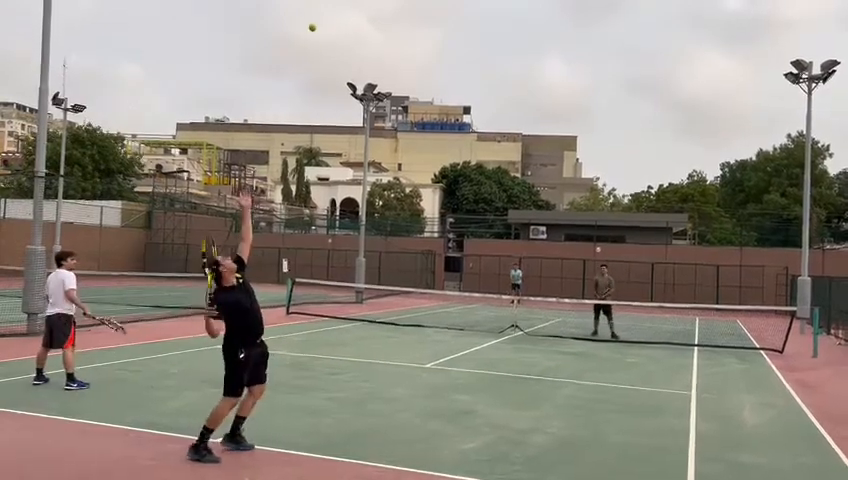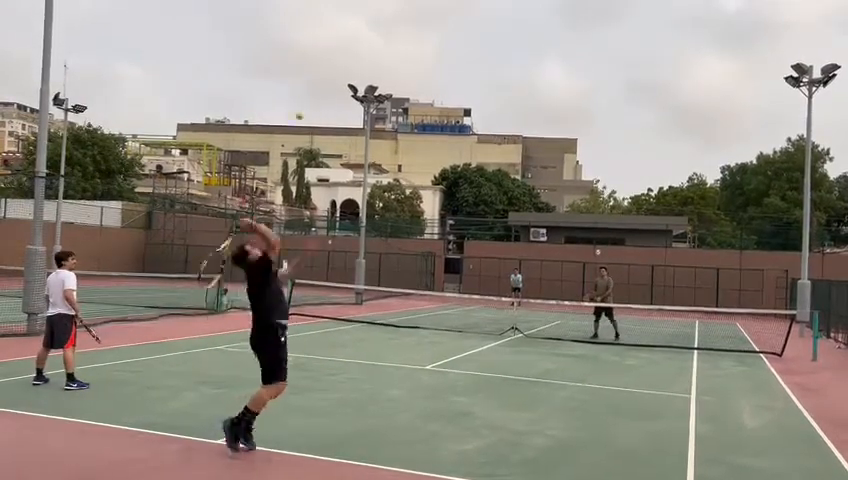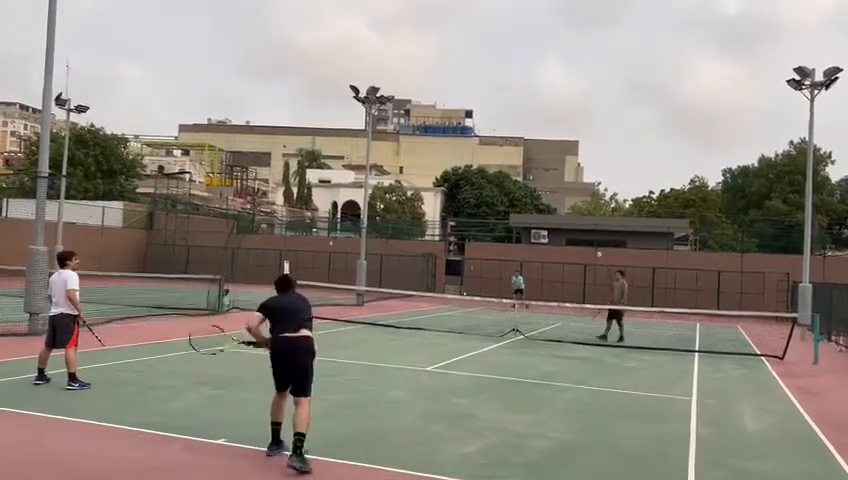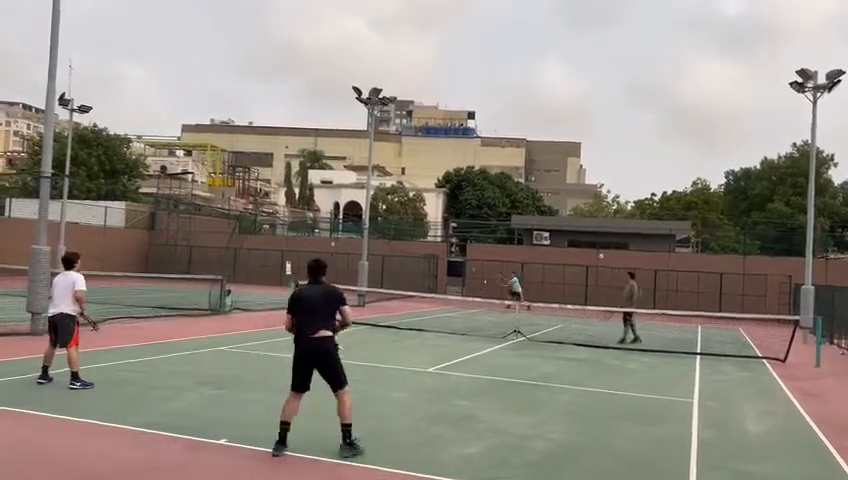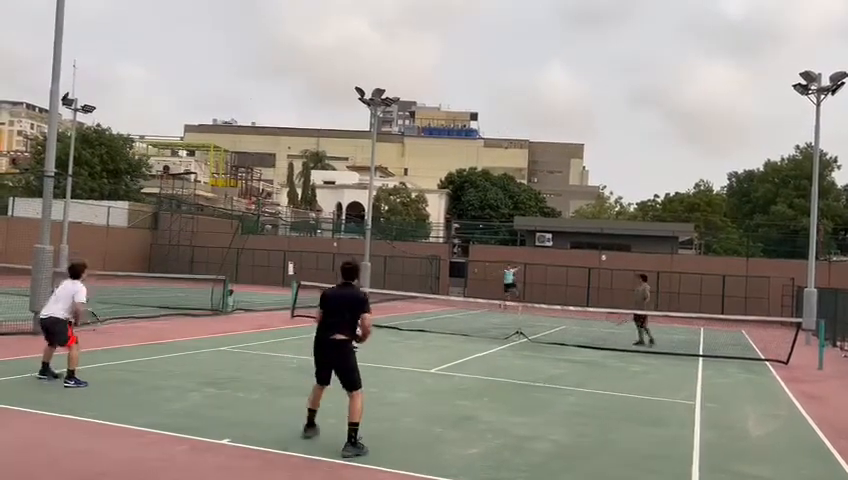
dt=0.5s
person 1, frame 1
left shoulder: (240, 275)
right shoulder: (221, 297)
left elbow: (246, 240)
right elbow: (214, 333)
left wrist: (246, 211)
right wrist: (208, 319)
left hip: (256, 346)
right hip: (239, 350)
left knee: (256, 391)
right knee: (231, 399)
left ankle: (233, 436)
right ankle: (199, 446)
person 1, frame 2
left shoulder: (260, 274)
right shoulder: (259, 269)
right elbow: (273, 243)
right wrist: (255, 226)
left hip: (274, 332)
right hip: (270, 333)
left knee: (272, 385)
right knee: (275, 386)
left ankle: (243, 430)
right ankle: (237, 423)
person 1, frame 3
left shoulder: (270, 303)
right shoulder: (304, 301)
left elbow: (251, 326)
left wrist: (265, 342)
left hip: (280, 346)
right hip: (303, 345)
left knee: (281, 393)
right knee: (302, 401)
left ankle: (275, 442)
right ankle: (297, 453)
person 1, frame 4
left shoulder: (297, 294)
right shoulder: (334, 292)
left elbow: (289, 326)
right elbow: (348, 320)
left hip: (302, 347)
right hip: (325, 345)
left knee: (295, 394)
right knee: (342, 393)
left ankle: (281, 442)
right ankle: (347, 443)
person 1, frame 5
left shoulder: (327, 294)
right shoulder: (360, 296)
right elbow: (366, 327)
right wrist: (361, 338)
left hip: (320, 344)
right hip: (342, 346)
left knee: (320, 384)
right knee: (355, 394)
left ankle: (310, 425)
right ankle: (352, 442)
person 2, frame 1
left shoulder: (51, 276)
right shoulder: (68, 275)
right elbow: (70, 295)
right wrist: (84, 308)
left hip: (50, 314)
right hip: (64, 315)
left knee: (45, 346)
right knee: (68, 347)
left ankle: (39, 376)
right ankle: (71, 380)
person 2, frame 2
left shoulder: (51, 276)
right shoulder: (69, 275)
left elbow: (47, 297)
right elbow: (68, 295)
right wrist: (77, 311)
left hip: (51, 315)
right hip: (65, 316)
left knee: (46, 347)
right knee: (68, 347)
left ankle: (39, 376)
right ankle: (71, 381)
person 2, frame 3
left shoulder: (54, 276)
right shoulder: (71, 275)
left elbow: (51, 297)
right elbow: (71, 295)
right wrist: (79, 310)
left hip: (54, 315)
right hip: (68, 315)
left knee: (48, 346)
right knee: (71, 347)
left ankle: (40, 375)
right ankle: (72, 380)
person 2, frame 4
left shoulder: (58, 277)
right shoulder: (78, 277)
right elbow: (79, 295)
right wrist: (82, 309)
left hip: (52, 314)
right hip: (67, 316)
left knee: (52, 345)
right knee: (72, 347)
left ankle: (44, 374)
right ankle: (75, 380)
person 2, frame 5
left shoulder: (65, 284)
right shoulder: (80, 288)
right elbow: (78, 308)
left wrist: (72, 316)
right wrist: (77, 320)
left hip: (44, 317)
right hip: (56, 319)
left knee: (52, 343)
right knee: (74, 346)
left ankle: (44, 370)
right ankle: (70, 378)
